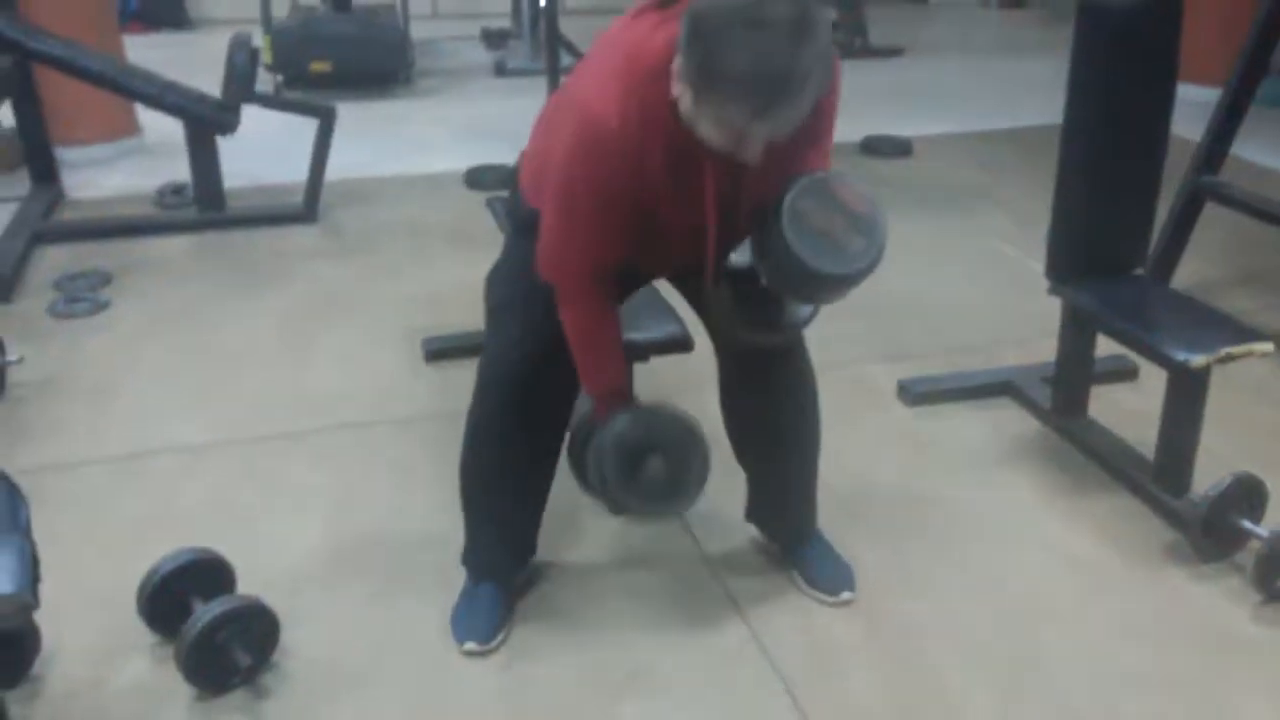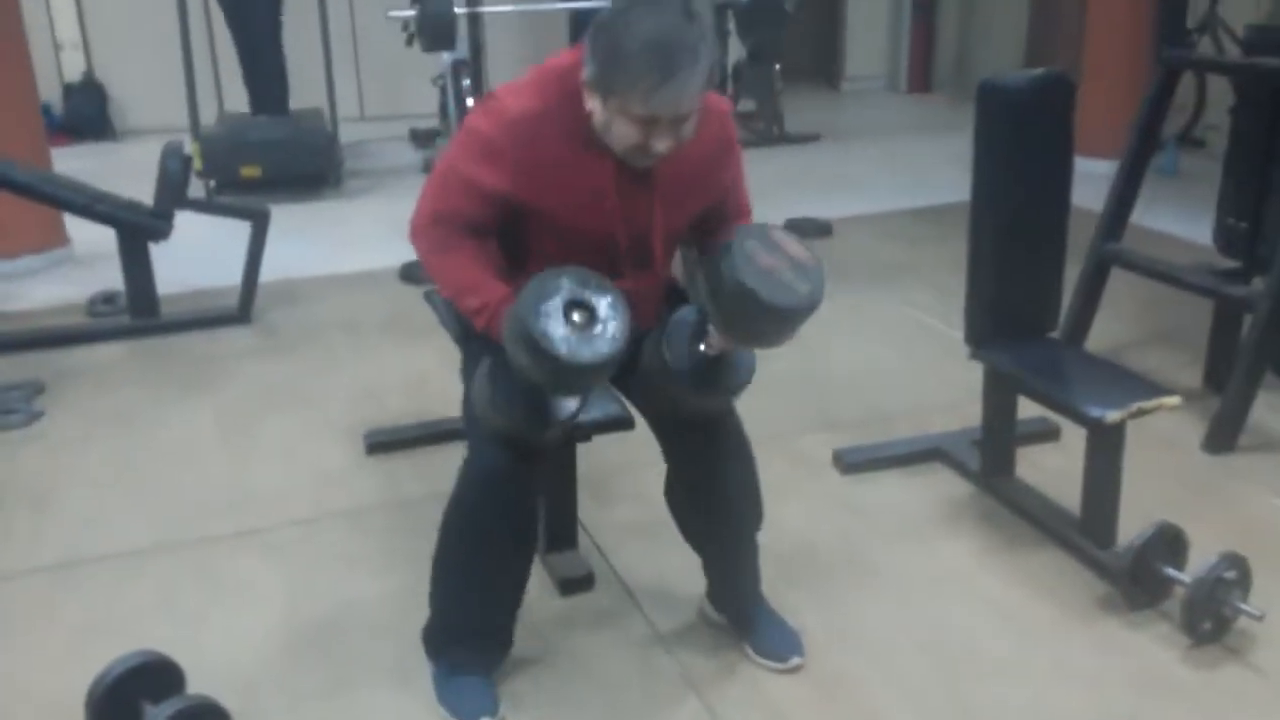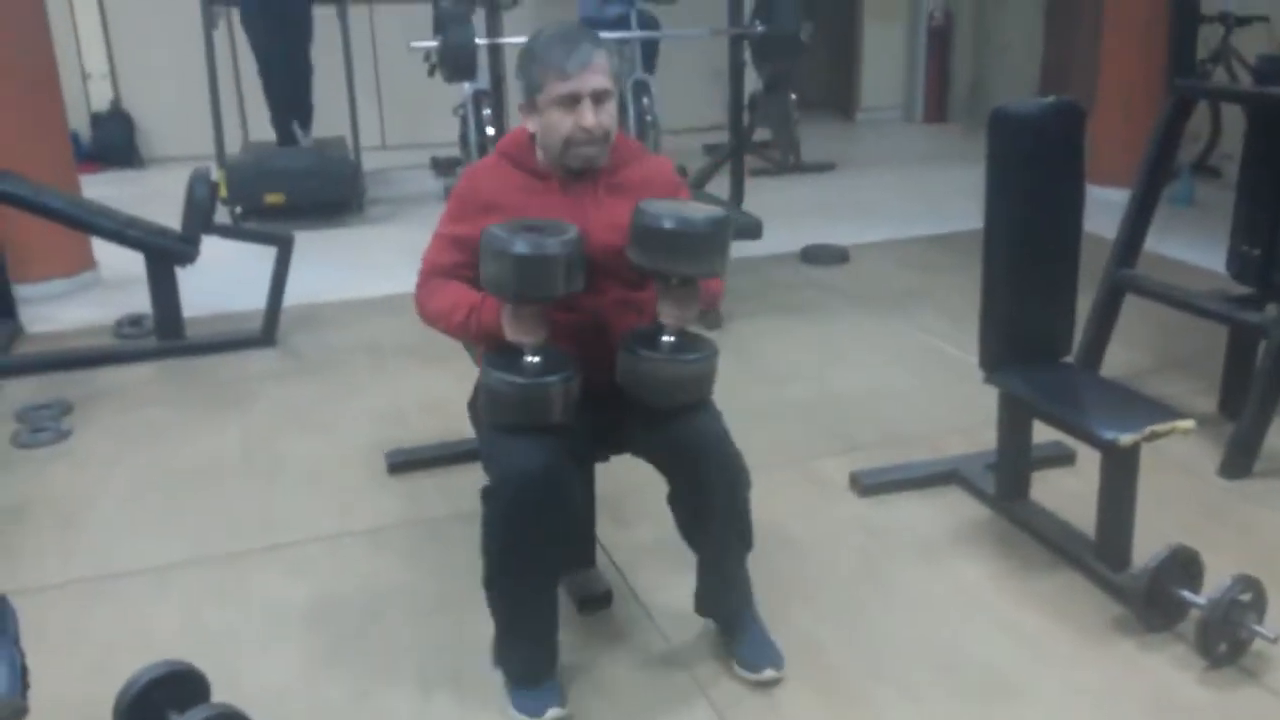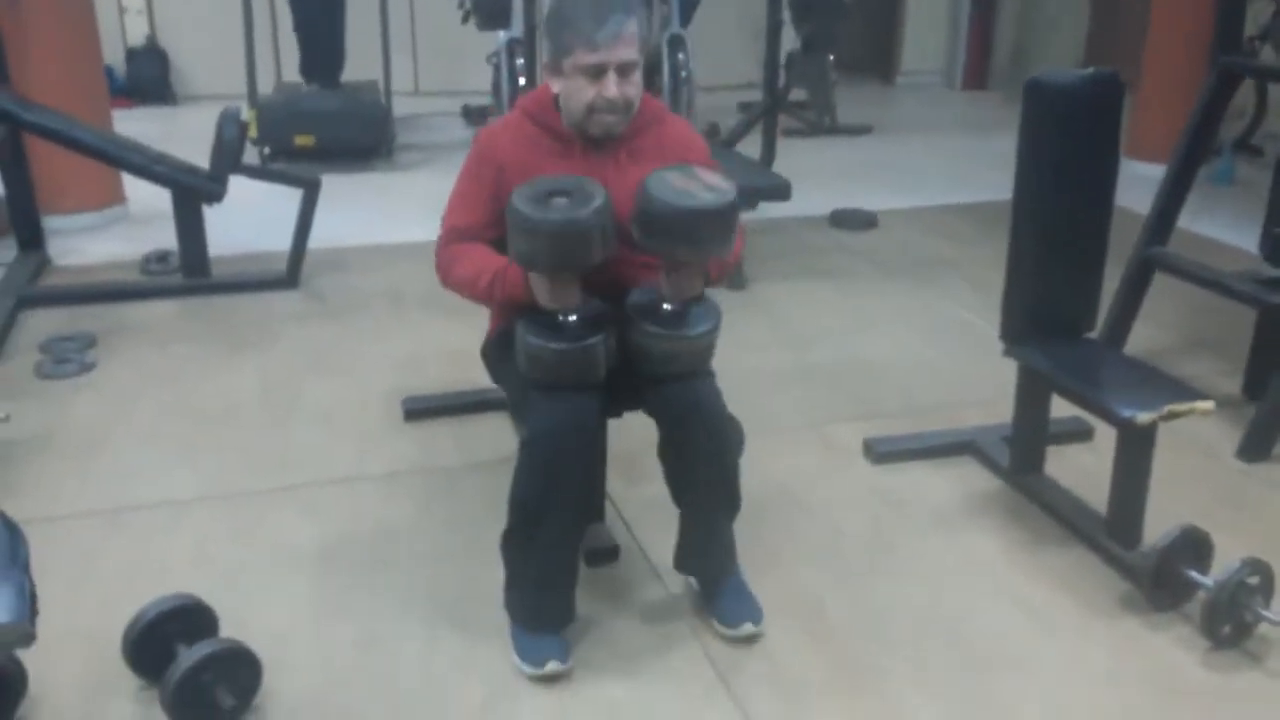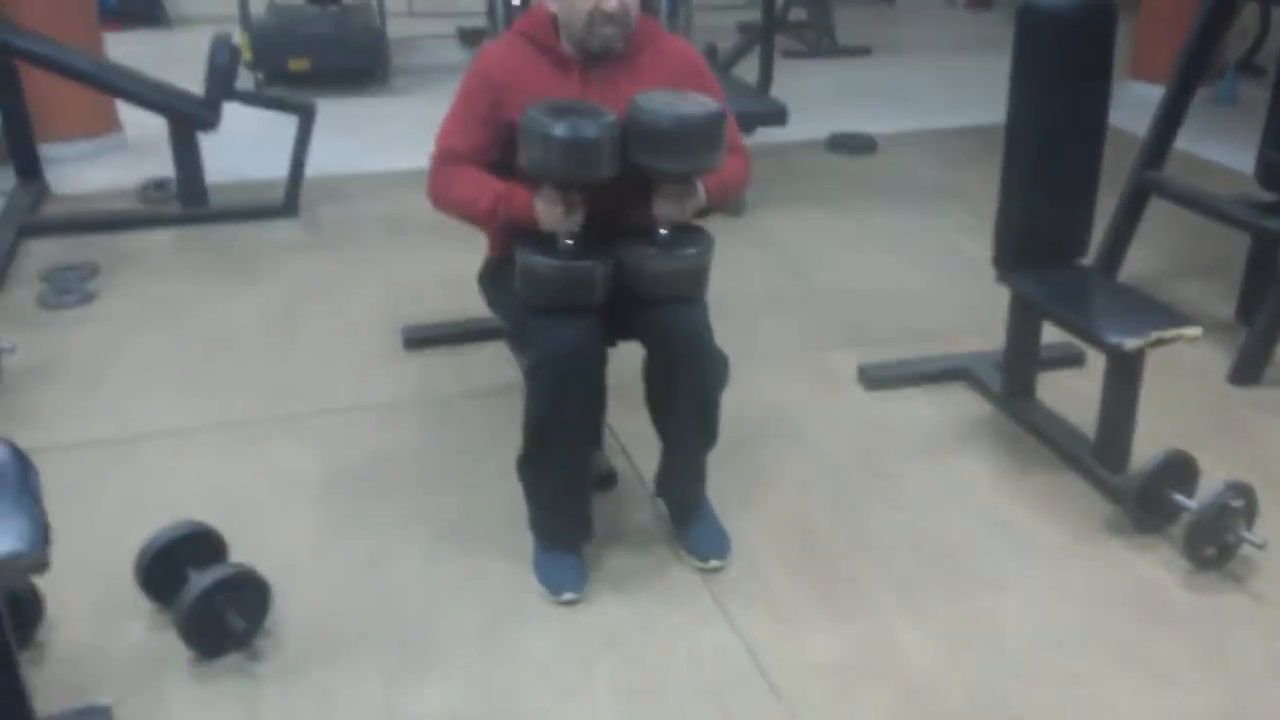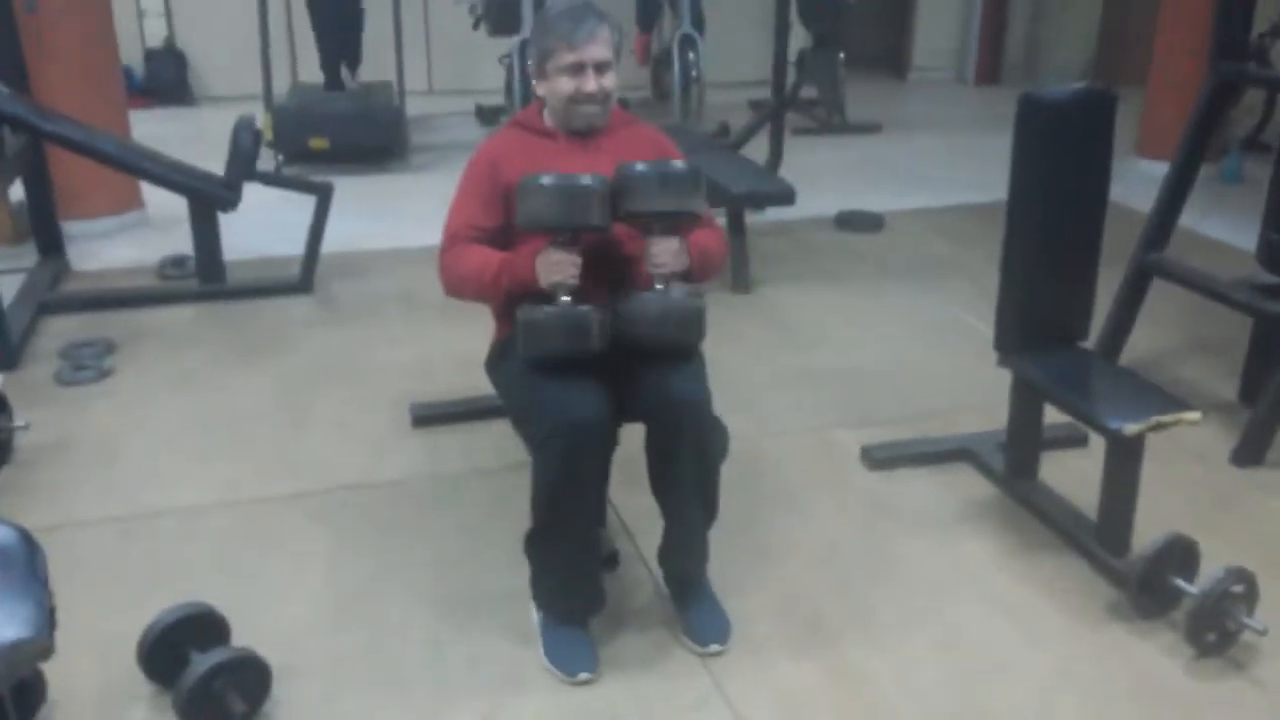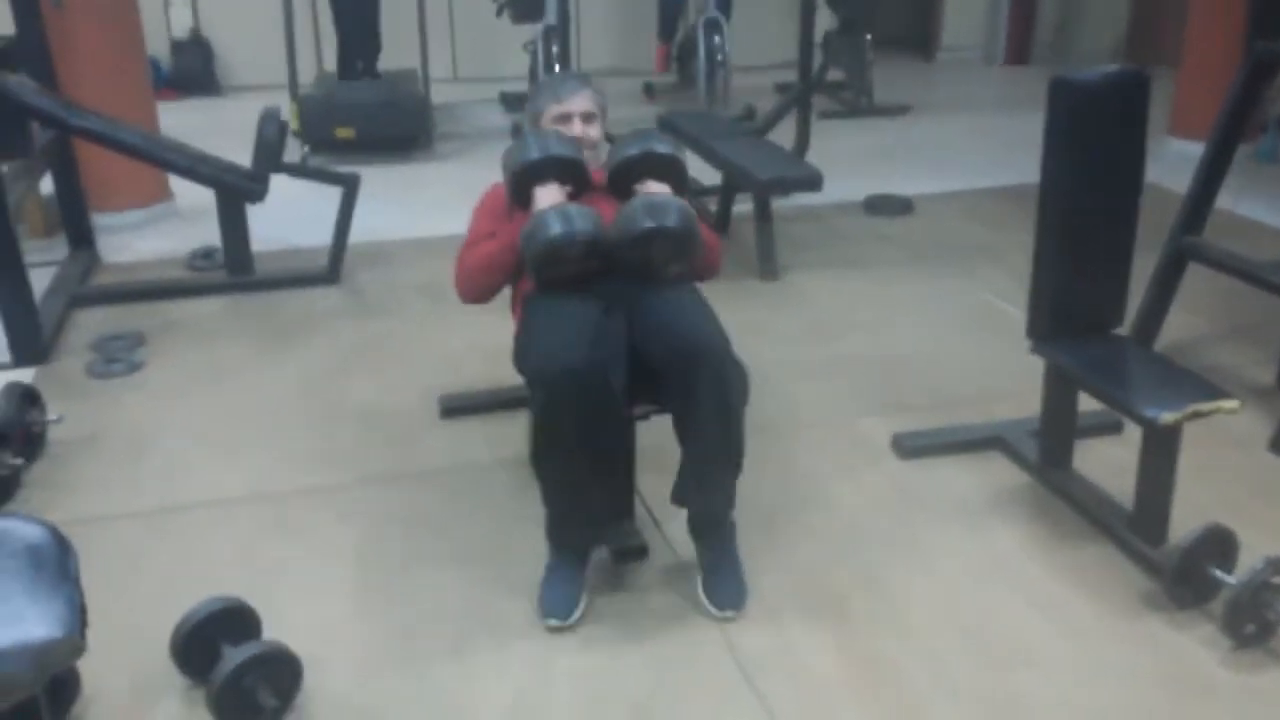
dt=0.7s
person 1, frame 1
left shoulder: (807, 57)
right shoulder: (606, 114)
left elbow: (810, 145)
right elbow: (579, 280)
right wrist: (613, 401)
right hip: (569, 215)
left knee: (772, 349)
right knee: (518, 374)
left ankle: (793, 529)
right ankle: (493, 570)
person 1, frame 2
left shoulder: (713, 127)
right shoulder: (518, 124)
left elbow: (727, 221)
right elbow: (438, 226)
right wrist: (504, 317)
left hip: (644, 312)
left knee: (714, 439)
right knee: (500, 471)
left ankle: (737, 599)
right ankle: (461, 652)
person 1, frame 3
left shoulder: (653, 175)
right shoulder: (488, 185)
right elbow: (434, 287)
left wrist: (690, 296)
right wrist: (494, 320)
left knee: (711, 455)
right knee: (526, 478)
left ankle: (733, 612)
right ankle: (527, 663)
person 1, frame 4
left shoulder: (677, 140)
right shoulder: (505, 144)
right elbow: (456, 252)
left wrist: (699, 269)
right wrist: (525, 285)
left knee: (701, 412)
right knee: (561, 427)
left ankle: (714, 569)
right ankle: (537, 609)
person 1, frame 5
left shoulder: (676, 60)
right shoulder: (504, 65)
left elbow: (732, 155)
right elbow: (448, 174)
left wrist: (698, 192)
right wrist: (528, 206)
left knee: (688, 335)
right knee: (566, 349)
left ankle: (686, 495)
right ankle: (557, 527)
person 1, frame 6
left shoulder: (651, 146)
right shoulder: (502, 154)
left elbow: (710, 240)
right elbow: (456, 265)
left wrist: (684, 256)
right wrist: (530, 268)
left knee: (687, 407)
right knee: (577, 423)
left ankle: (688, 573)
right ankle: (562, 602)
person 1, frame 7
left shoulder: (636, 182)
right shoulder: (510, 194)
left elbow: (710, 261)
right elbow: (471, 282)
right wrist: (535, 225)
left hip: (648, 287)
right hip: (563, 293)
left knee: (710, 360)
right knee: (567, 373)
left ankle: (713, 525)
right ankle: (570, 546)
